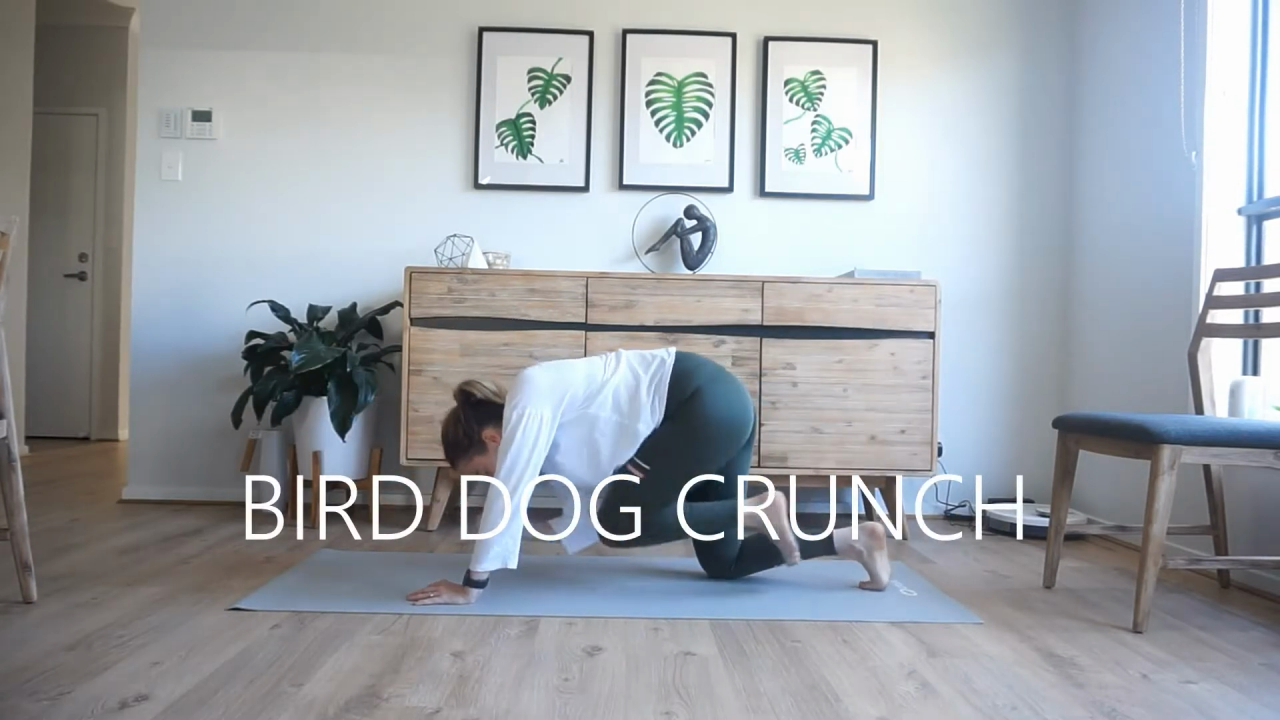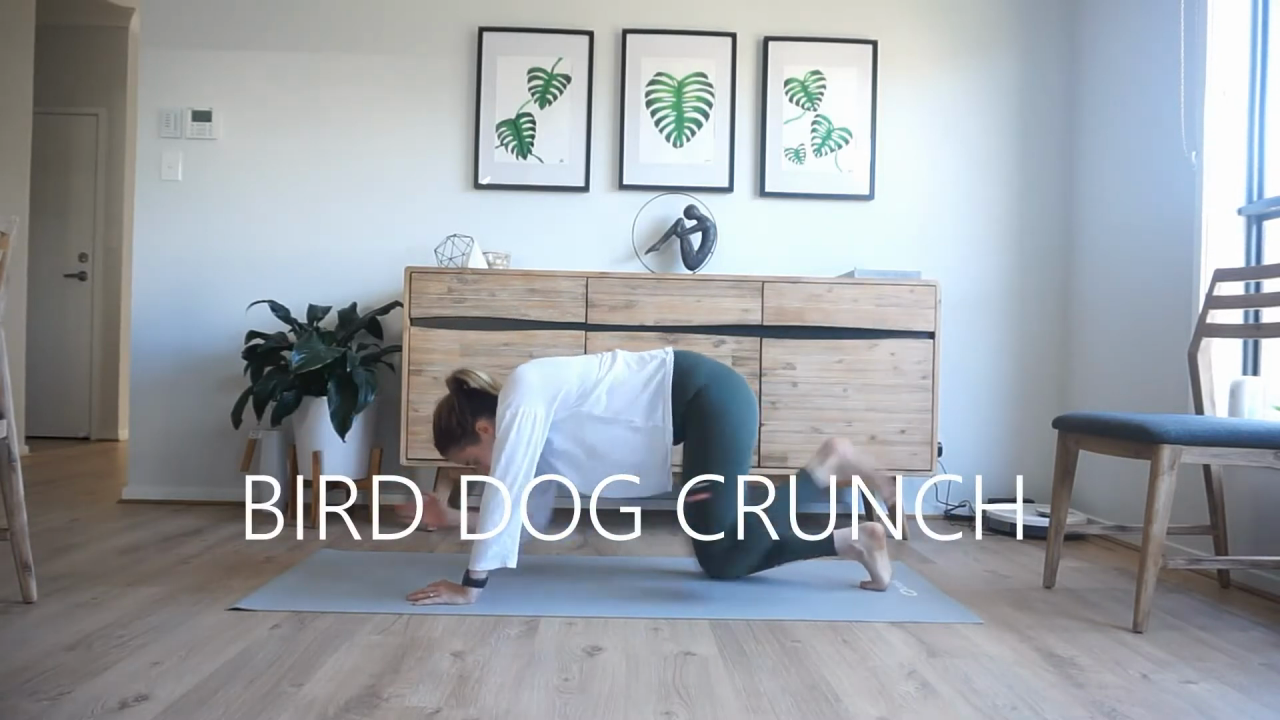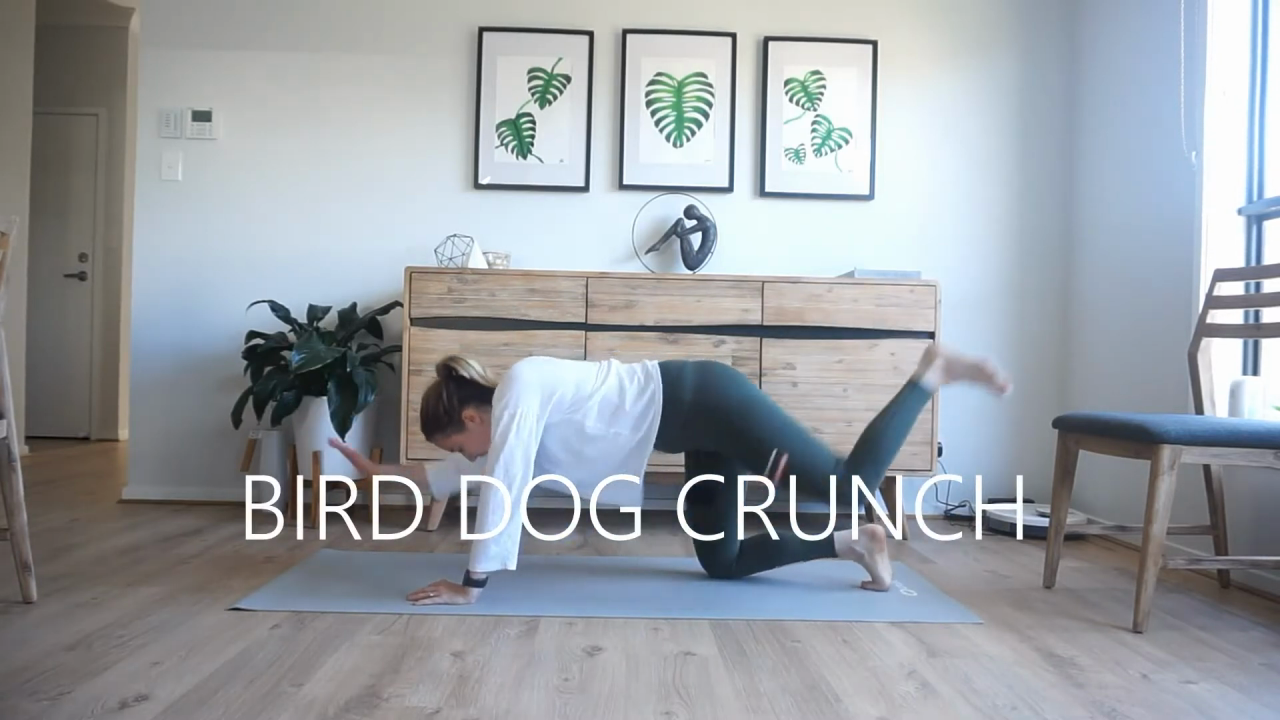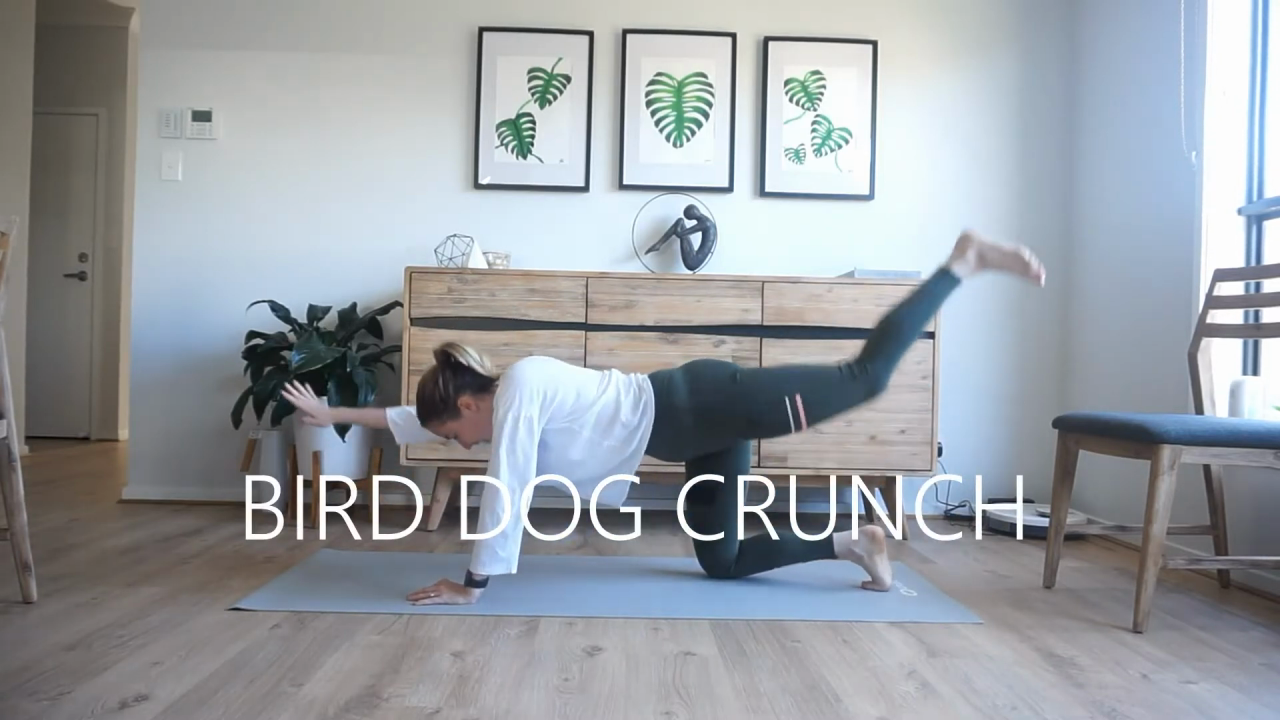
dt=0.2s
person 1, frame 1
left shoulder: (528, 397)
right shoulder: (550, 442)
left elbow: (507, 497)
right elbow: (585, 524)
left wrist: (471, 584)
left hip: (705, 399)
right hip: (720, 404)
left knee: (620, 520)
right knee: (722, 562)
left ankle: (755, 511)
right ankle: (852, 538)
person 1, frame 2
left shoulder: (522, 396)
right shoulder: (538, 427)
left elbow: (504, 494)
right elbow: (528, 515)
left wrist: (470, 584)
right wrist: (455, 519)
left hip: (708, 396)
right hip: (708, 403)
left knee: (726, 557)
right knee: (722, 561)
left ankle: (826, 465)
right ankle: (854, 539)
person 1, frame 3
left shoulder: (515, 394)
right shoulder: (525, 410)
left elbow: (502, 495)
right elbow: (471, 478)
left wrist: (470, 585)
right wrist: (384, 470)
left hip: (702, 403)
right hip: (700, 411)
left knee: (844, 483)
right knee: (721, 560)
left ankle: (931, 372)
right ankle: (855, 541)
person 1, frame 4
left shoulder: (517, 393)
right shoulder: (504, 398)
left elbow: (506, 497)
right elbow: (419, 420)
left wrist: (473, 585)
right wrist: (332, 414)
left hip: (705, 408)
right hip: (700, 428)
left knee: (863, 379)
right knee: (724, 562)
left ankle: (964, 259)
right ankle: (851, 543)
